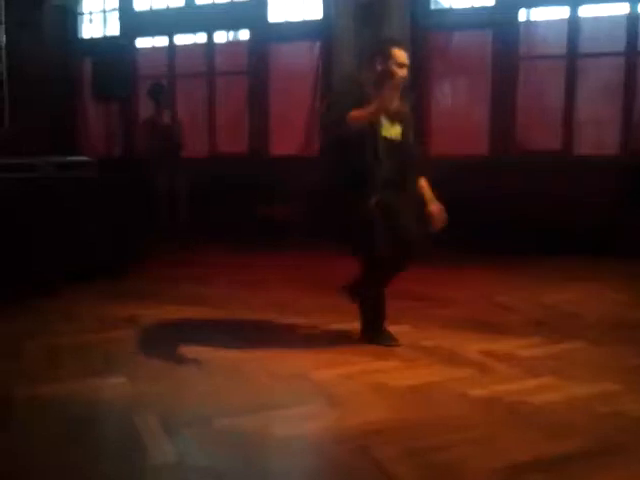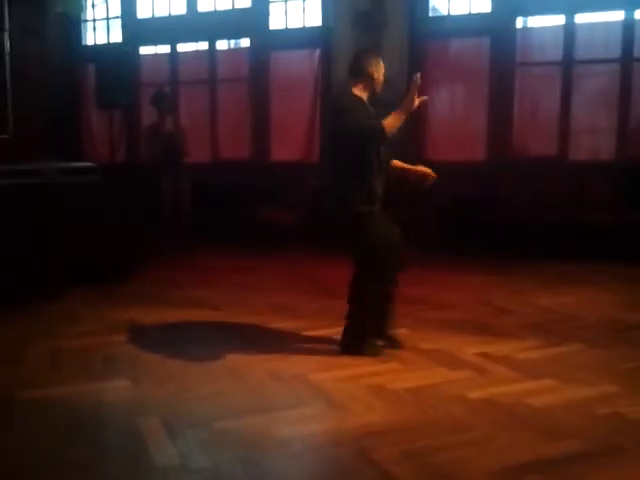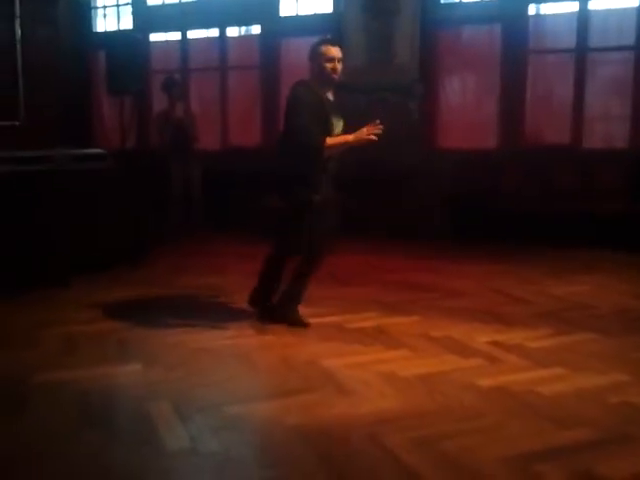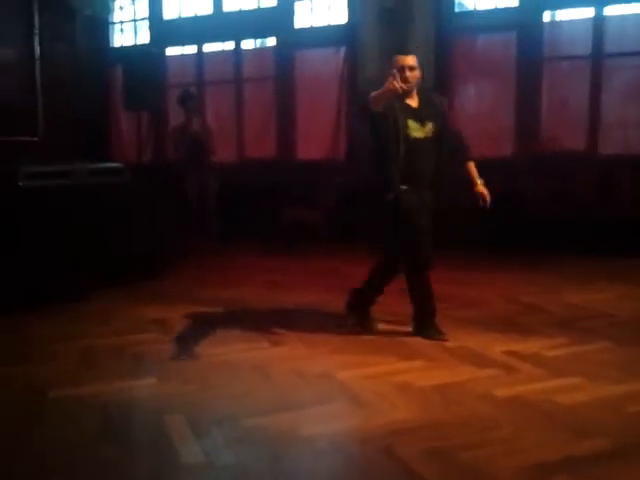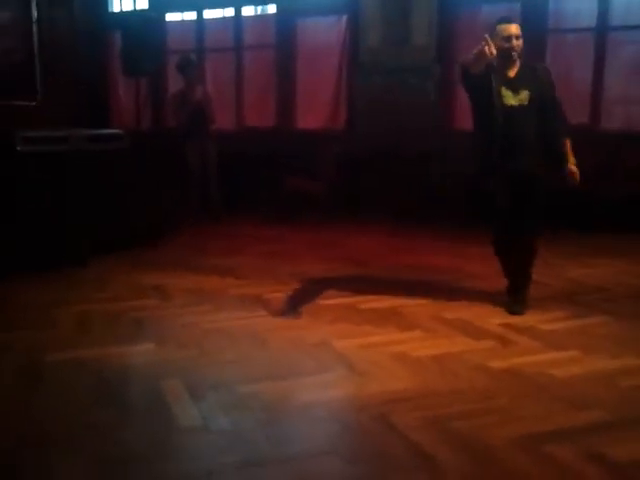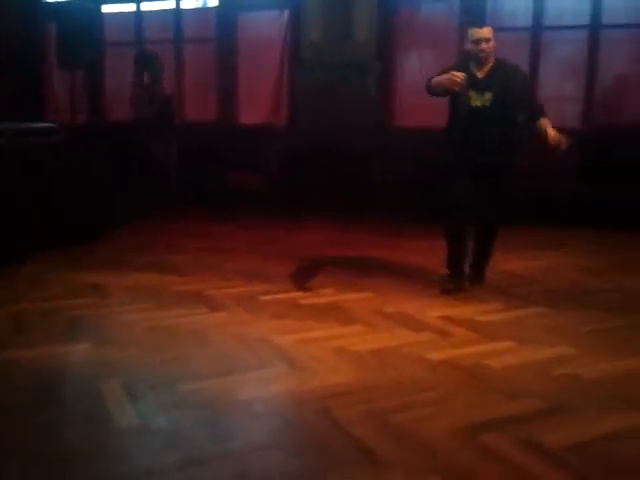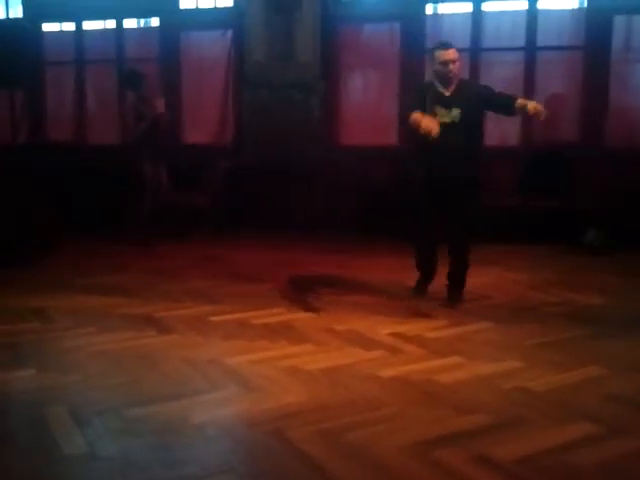
dt=0.7s
person 1, frame 1
left shoulder: (400, 108)
right shoulder: (355, 95)
left elbow: (409, 159)
right elbow: (334, 125)
left wrist: (429, 199)
right wrist: (378, 108)
left hip: (392, 192)
right hip: (365, 193)
left knee: (408, 243)
right knee: (377, 257)
left ankle: (362, 288)
right ankle: (373, 326)
person 1, frame 2
left shoulder: (360, 108)
right shoulder: (346, 106)
right elbow: (376, 135)
left wrist: (409, 169)
right wrist: (405, 110)
left hip: (368, 201)
right hip: (357, 202)
left knee: (391, 256)
right knee: (370, 267)
left ankle: (377, 326)
right ankle: (356, 337)
person 1, frame 3
left shoulder: (329, 98)
right shoulder: (302, 96)
right elbow: (312, 145)
right wrist: (354, 138)
left hip: (321, 185)
right hip: (302, 185)
left knee: (318, 246)
right knee: (289, 245)
left ankle: (288, 303)
right ankle: (262, 299)
person 1, frame 4
left shoulder: (435, 105)
right shoulder: (387, 104)
left elbow: (456, 144)
right elbow: (372, 105)
left wrist: (477, 181)
right wrist: (387, 90)
left hip: (424, 191)
right hip: (400, 190)
left knee: (395, 255)
right knee: (420, 255)
left ankle: (359, 303)
right ankle: (425, 320)
person 1, frame 5
left shoulder: (539, 74)
right shoulder: (484, 74)
left elbow: (555, 119)
right elbow: (469, 71)
left wrist: (567, 159)
right wrist: (479, 55)
left hip: (532, 164)
right hip: (496, 164)
left knee: (526, 228)
right knee: (502, 228)
left ankle: (519, 291)
right ankle: (515, 282)
person 1, frame 6
left shoulder: (512, 74)
right shoulder: (458, 72)
left elbow: (532, 107)
right elbow: (433, 86)
left wrist: (549, 130)
right wrist: (445, 79)
left hip: (498, 159)
right hip: (463, 158)
left knee: (488, 217)
right knee: (457, 213)
left ankle: (478, 269)
right ankle: (455, 272)
person 1, frame 7
left shoulder: (477, 91)
right shoulder: (421, 94)
left elbow: (504, 101)
right elbow: (411, 114)
left wrist: (527, 104)
right wrist: (423, 119)
left hip: (464, 175)
right hip: (433, 176)
left knee: (460, 233)
right knee: (426, 229)
left ankle: (457, 287)
right ankle: (425, 276)
person 2, frame 1
left shoulder: (173, 121)
right shoulder: (148, 124)
left elbow: (179, 146)
right elbow: (146, 150)
left wrist: (169, 127)
right wrist: (162, 128)
left hip: (174, 168)
right hip: (159, 170)
left knee: (179, 206)
right knee: (164, 207)
person 2, frame 2
left shoulder: (176, 127)
right shoulder: (151, 130)
left elbow: (182, 152)
right elbow: (151, 156)
left wrist: (173, 134)
right wrist: (164, 135)
left hip: (178, 172)
right hip: (162, 174)
left knee: (183, 209)
right knee: (168, 209)
person 2, frame 3
left shoulder: (187, 114)
right shoulder: (162, 117)
left elbow: (194, 139)
right elbow: (162, 143)
left wrist: (184, 121)
right wrist: (173, 122)
left hip: (189, 158)
right hip: (172, 160)
left knee: (194, 196)
right knee: (177, 197)
person 2, frame 4
left shoulder: (205, 127)
right shoulder: (177, 131)
left elbow: (211, 152)
right elbow: (177, 157)
left wrist: (201, 135)
right wrist: (189, 136)
left hip: (206, 171)
right hip: (189, 173)
left knee: (209, 208)
right knee: (194, 209)
person 2, frame 5
left shoulder: (204, 93)
right shoulder: (177, 97)
left elbow: (211, 119)
right elbow: (179, 122)
left wrist: (203, 102)
right wrist: (192, 104)
left hip: (205, 139)
right hip: (189, 141)
left knee: (211, 176)
right knee: (195, 177)
left ankle: (213, 210)
right ankle: (197, 212)
person 2, frame 6
left shoulder: (164, 88)
right shoulder: (143, 90)
right elbow: (144, 117)
left wrist: (167, 98)
right wrist: (159, 99)
left hip: (167, 133)
right hip: (153, 135)
left knee: (170, 170)
right knee: (158, 171)
person 2, frame 7
left shoulder: (153, 106)
right shoulder: (132, 109)
left elbow: (160, 132)
right elbow: (132, 135)
left wrist: (160, 116)
right wrist: (149, 119)
left hip: (154, 153)
right hip: (141, 155)
left knee: (161, 188)
right knee: (150, 191)
right ankle: (142, 231)
